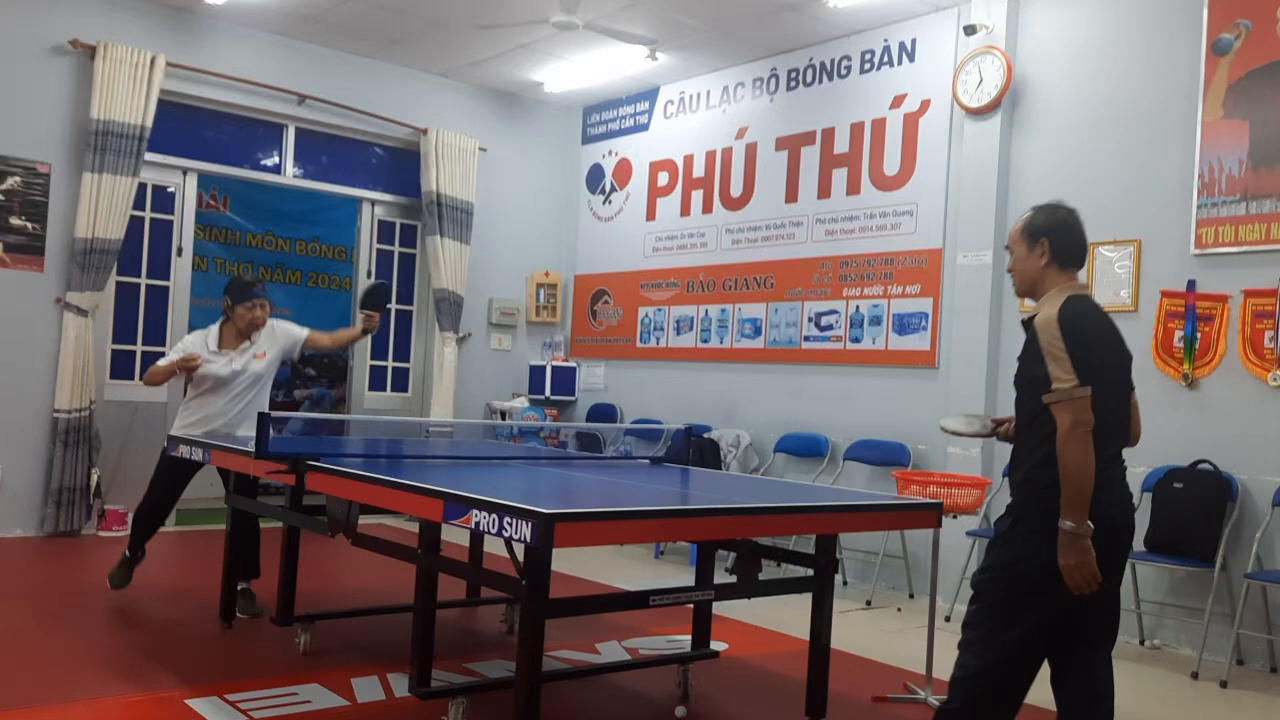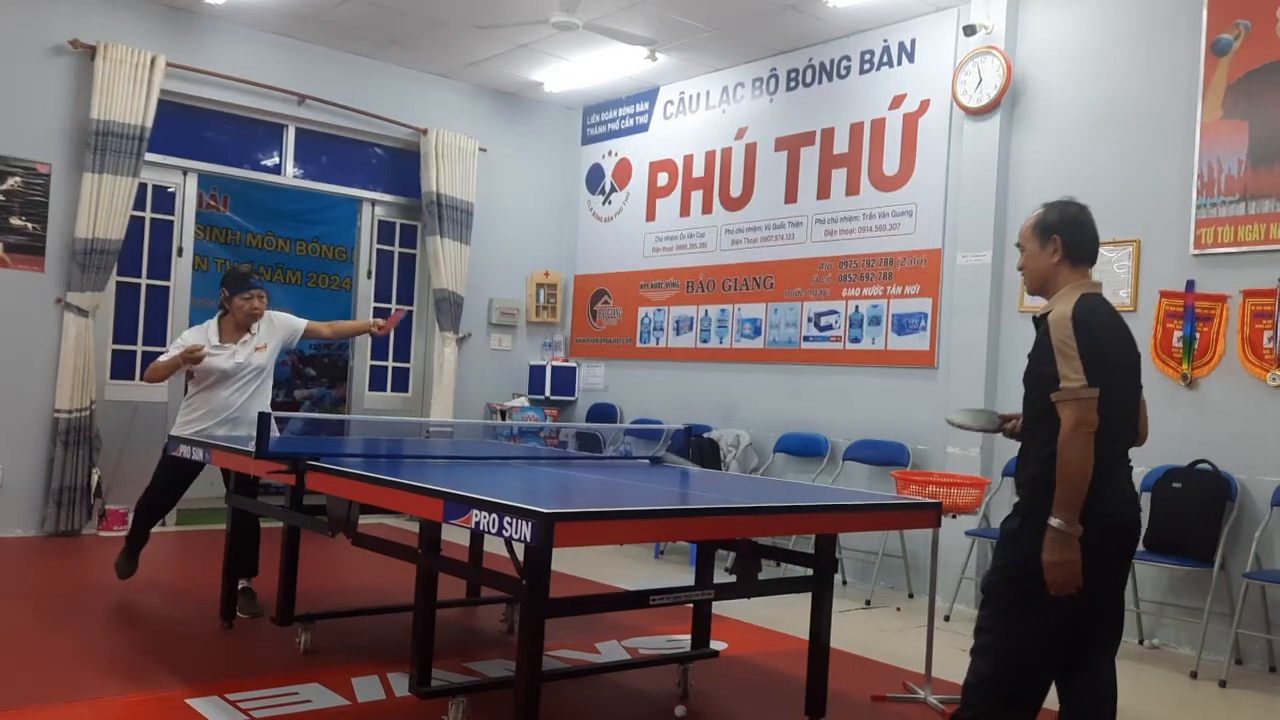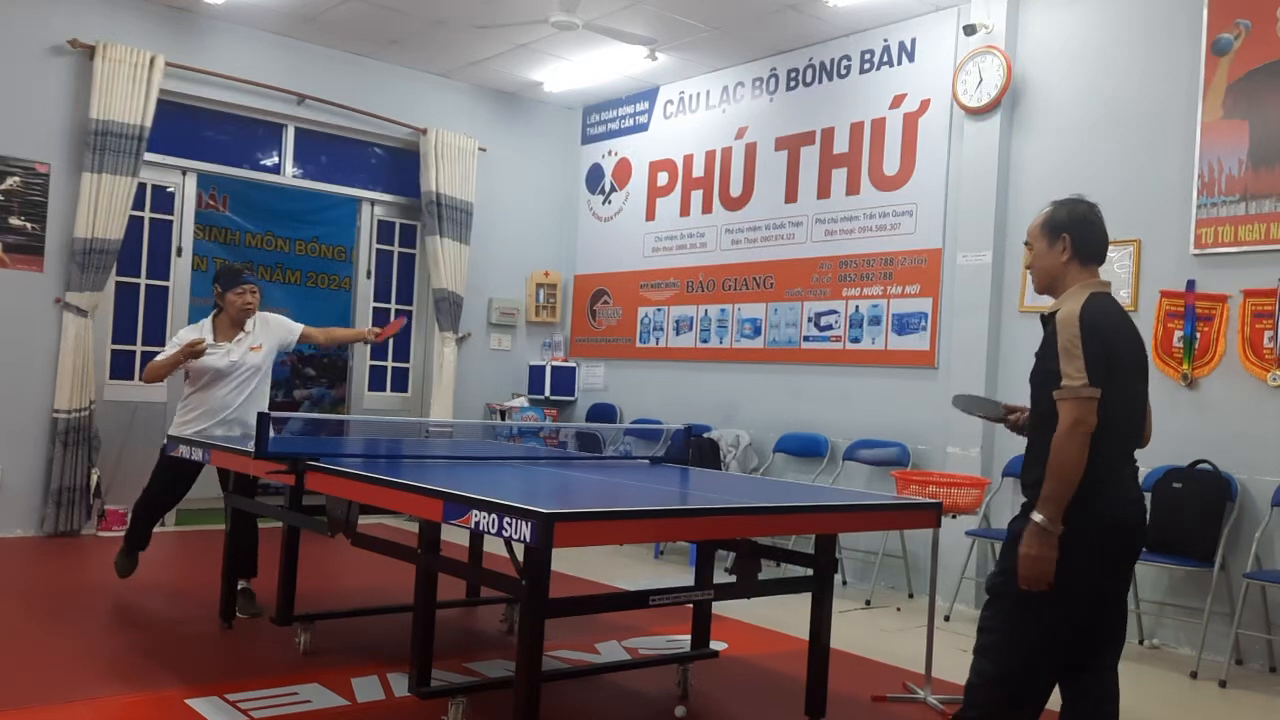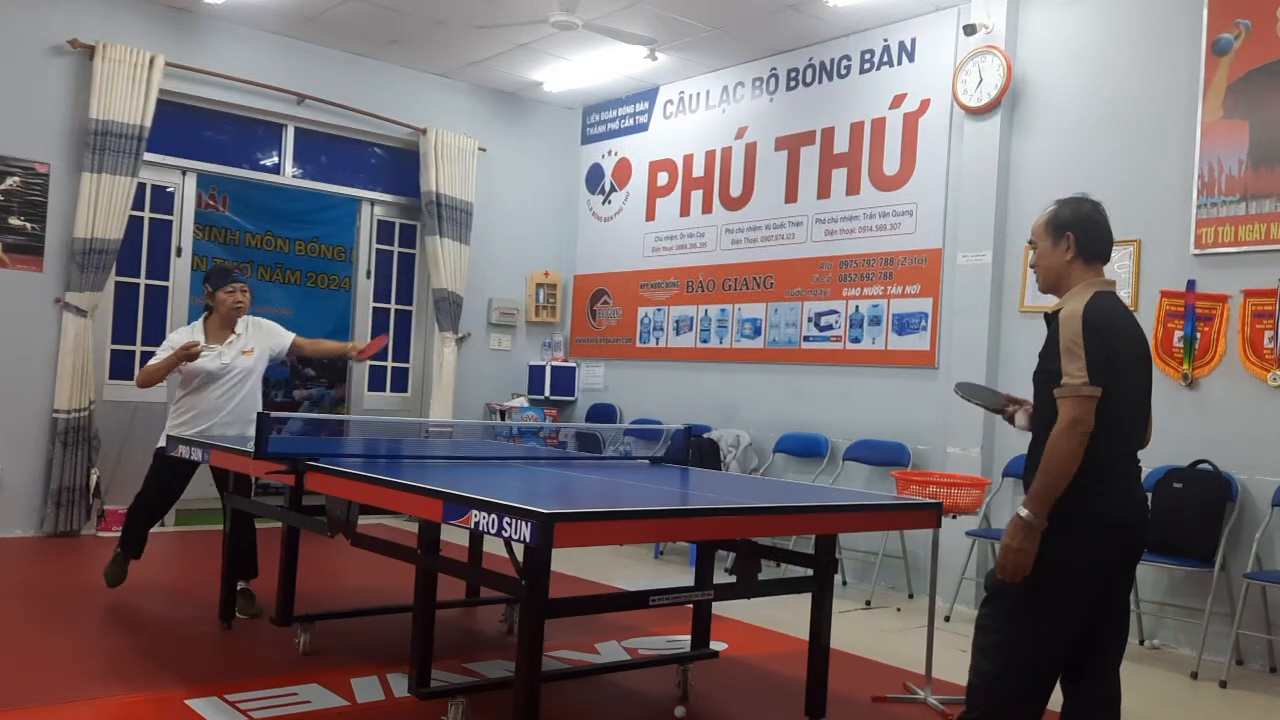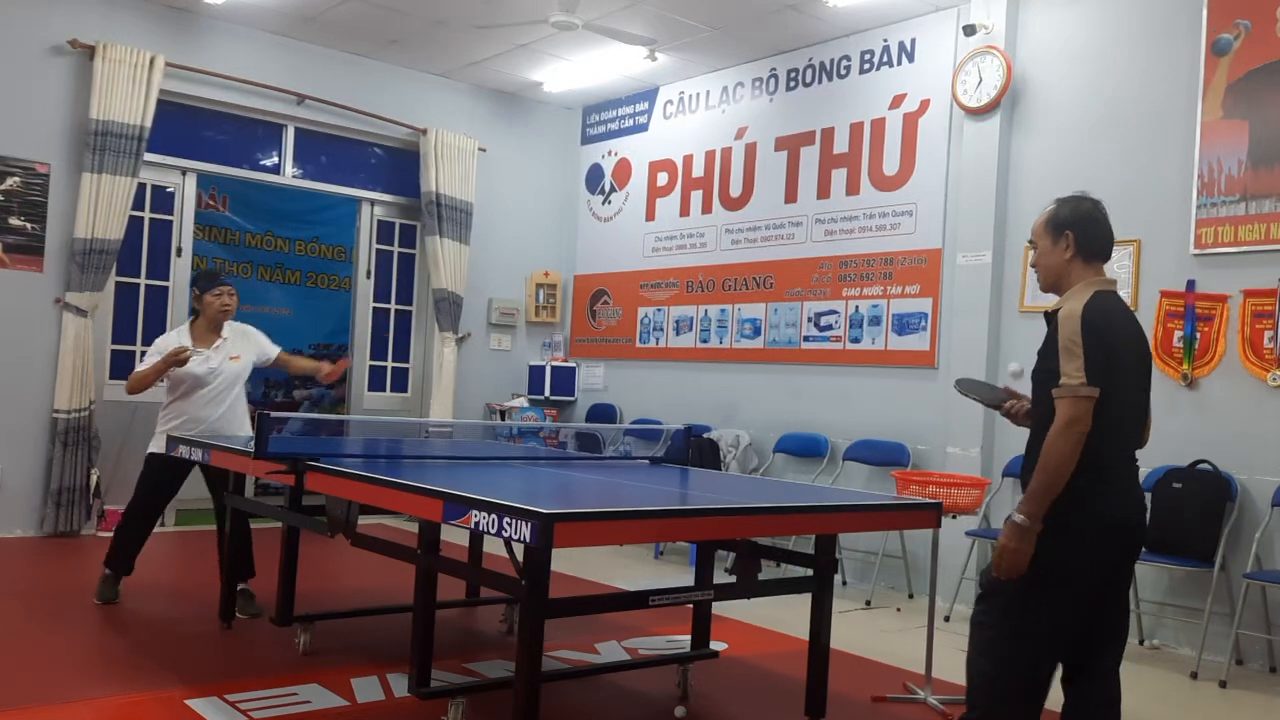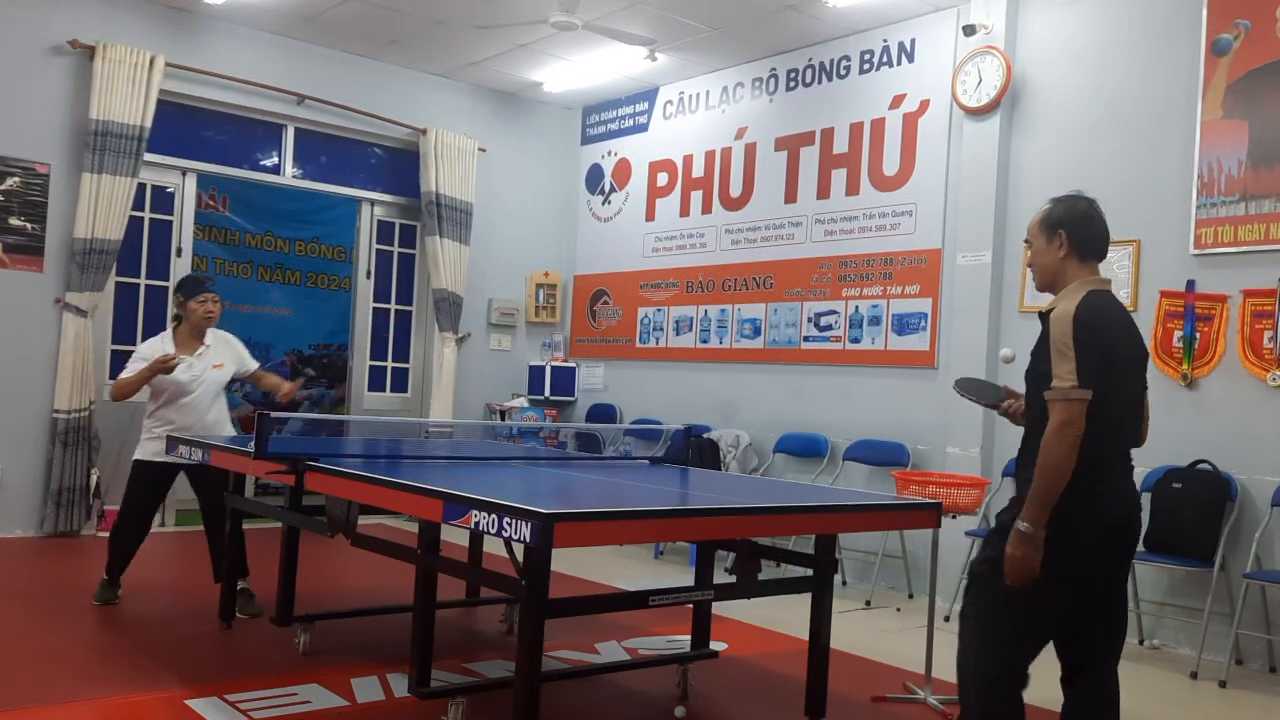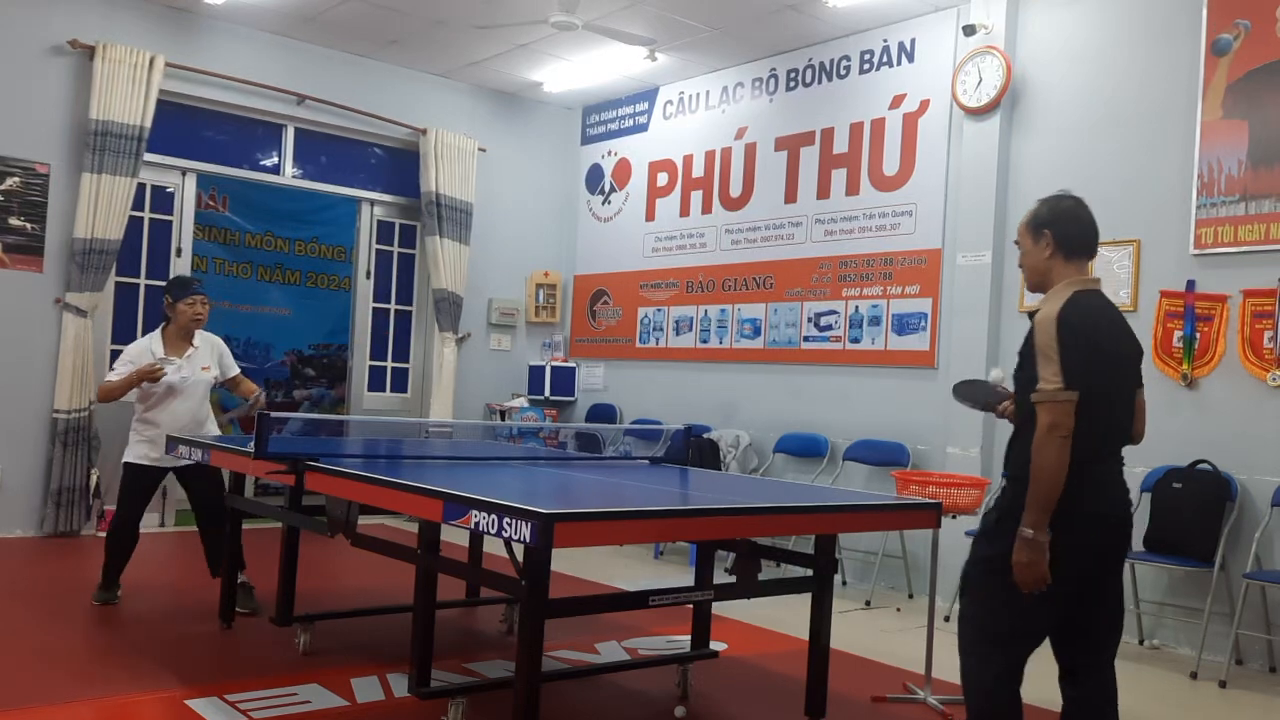
dt=0.1s
person 1, frame 1
left shoulder: (1054, 320)
right shoulder: (1103, 325)
left elbow: (1075, 428)
right elbow: (1128, 429)
left wrist: (1071, 528)
left hip: (1052, 522)
right hip: (1107, 517)
left knee: (991, 659)
right knee: (1084, 667)
person 1, frame 2
left shoulder: (1066, 318)
right shoulder: (1113, 323)
left elbow: (1080, 427)
right elbow: (1135, 429)
left wrist: (1060, 527)
left hip: (1061, 521)
right hip: (1113, 517)
left knee: (1004, 663)
right knee: (1088, 667)
person 1, frame 3
left shoulder: (1075, 317)
right shoulder: (1121, 323)
left elbow: (1077, 428)
left wrist: (1041, 523)
right wrist: (1040, 421)
left hip: (1076, 523)
right hip: (1117, 518)
left knee: (1006, 664)
right knee: (1090, 668)
person 1, frame 4
left shoulder: (1078, 316)
right shoulder: (1126, 322)
left elbow: (1076, 426)
left wrist: (1027, 518)
right wrist: (1042, 416)
left hip: (1075, 522)
right hip: (1120, 518)
left knee: (1006, 664)
right knee: (1092, 669)
person 1, frame 5
left shoulder: (1078, 315)
right shoulder: (1126, 322)
left elbow: (1073, 425)
left wrist: (1024, 520)
right wrist: (1040, 413)
left hip: (1072, 521)
right hip: (1118, 518)
left knee: (999, 656)
right knee: (1093, 670)
person 1, frame 6
left shoulder: (1071, 316)
right shoulder: (1123, 321)
left elbow: (1067, 429)
left wrist: (1027, 526)
left hip: (1066, 521)
right hip: (1113, 518)
left knee: (990, 654)
right knee: (1092, 669)
person 1, frame 7
left shoulder: (1056, 316)
right shoulder: (1118, 326)
left elbow: (1054, 431)
left wrist: (1032, 532)
left hip: (1054, 518)
right hip: (1106, 515)
left knee: (991, 658)
right knee: (1090, 668)
person 2, frame 1
left shoulder: (275, 334)
right shoulder: (196, 342)
left elbow: (325, 340)
right elbow: (149, 379)
left wrist: (363, 329)
right wrist: (176, 366)
right hip: (190, 437)
right knee: (155, 504)
left ankle: (242, 586)
right ankle: (133, 554)
person 2, frame 2
left shoulder: (276, 326)
right shoulder: (197, 336)
left elbow: (326, 329)
right elbow: (150, 375)
left wrist: (368, 326)
right wrist: (182, 359)
left hip: (243, 440)
right hip: (192, 435)
left knee: (246, 512)
right knee: (157, 499)
left ankle: (243, 584)
right ankle: (133, 546)
person 2, frame 3
left shoulder: (270, 326)
right shoulder: (191, 335)
left elbow: (319, 335)
right elbow: (149, 376)
left wrist: (361, 334)
right wrist: (183, 355)
left hip: (240, 438)
right hip: (189, 435)
left knee: (243, 512)
right knee: (156, 498)
left ankle: (242, 585)
right ankle: (132, 546)
person 2, frame 4
left shoulder: (261, 331)
right shoulder: (184, 337)
left elbow: (308, 346)
right elbow: (143, 380)
left wrist: (349, 349)
right wrist: (177, 358)
left hip: (236, 441)
right hip: (183, 437)
left knee: (241, 513)
right knee: (150, 503)
left ankle: (241, 585)
right ankle: (123, 554)
person 2, frame 5
left shoulder: (246, 336)
right shoulder: (170, 342)
left elbow: (285, 361)
right elbow: (133, 386)
left wrist: (317, 368)
right wrist: (167, 364)
left knee: (234, 517)
right knee: (141, 511)
left ankle: (241, 587)
right ankle: (112, 572)
person 2, frame 6
left shoulder: (227, 344)
right shoulder: (153, 348)
left elbow: (257, 376)
right elbow: (116, 394)
left wrist: (282, 385)
right wrist: (151, 371)
right hip: (159, 448)
left knee: (223, 518)
right knee: (133, 518)
left ankle: (240, 586)
right ankle: (110, 579)
person 2, frame 7
left shoulder: (214, 346)
right shoulder: (140, 351)
left elbow: (237, 382)
right elbow: (104, 395)
left wrist: (253, 392)
right wrist: (135, 379)
right hip: (148, 451)
left knee: (216, 514)
right knee: (126, 519)
left ankle: (238, 583)
right ankle: (109, 581)
